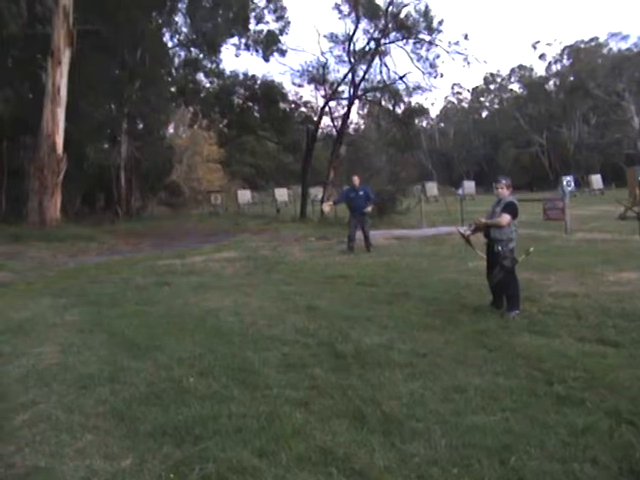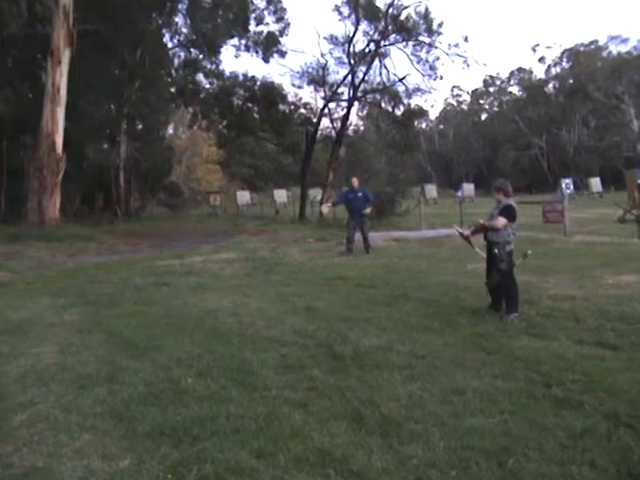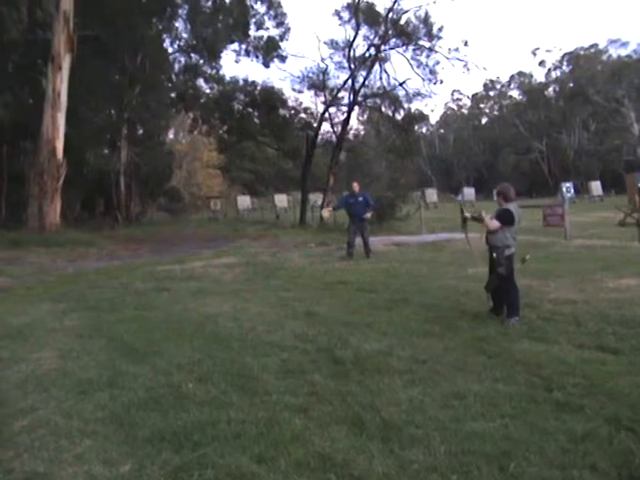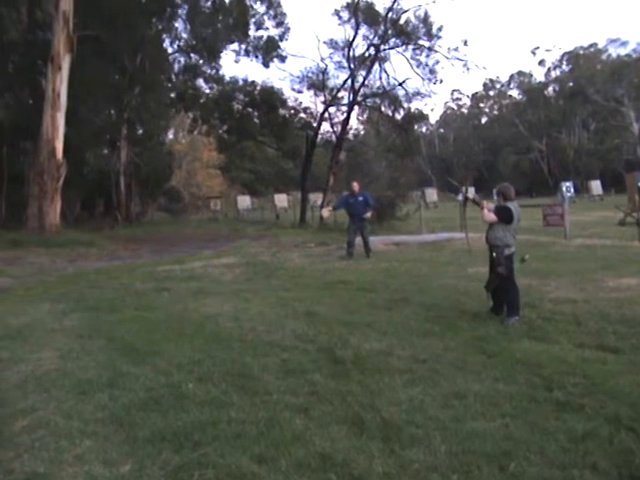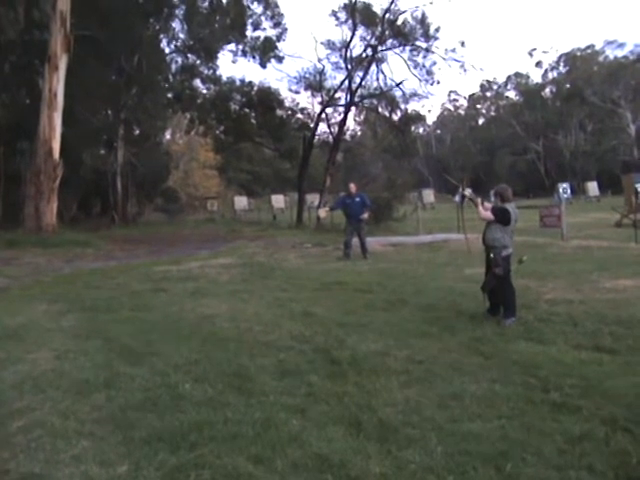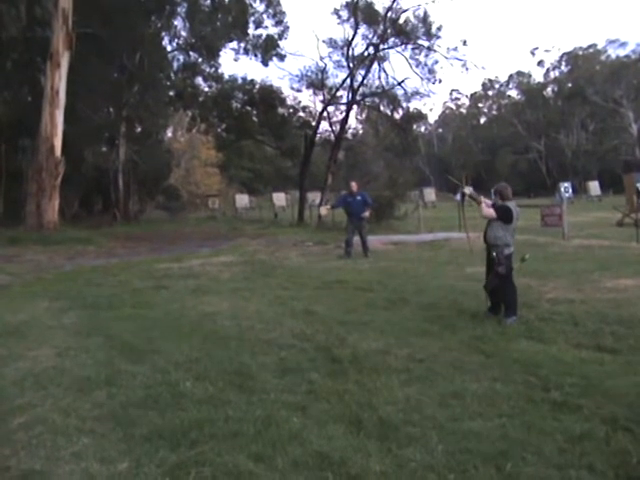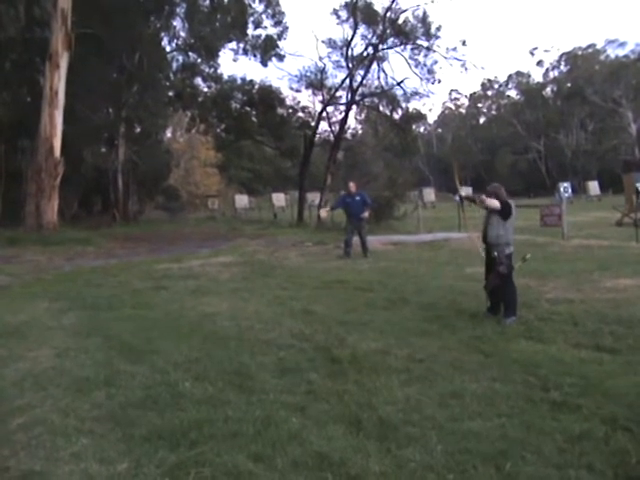
dt=0.4s
person 1, frame 1
left shoulder: (511, 204)
right shoulder: (497, 203)
left elbow: (503, 221)
right elbow: (489, 223)
left wrist: (485, 222)
right wrist: (474, 230)
left hip: (504, 246)
right hip: (493, 244)
left knee: (508, 276)
right knee: (492, 275)
left ankle: (514, 307)
right ankle: (497, 303)
person 1, frame 2
left shoulder: (509, 207)
right shoulder: (501, 205)
left elbow: (498, 224)
right elbow: (490, 225)
left wrist: (483, 223)
right wrist: (473, 231)
left hip: (503, 248)
right hip: (493, 247)
left knee: (506, 279)
right knee: (492, 278)
left ankle: (512, 310)
right ankle: (496, 305)
person 1, frame 3
left shoulder: (507, 211)
right shoulder: (505, 210)
left elbow: (491, 225)
right elbow: (492, 221)
left wrist: (484, 218)
left hip: (504, 252)
right hip: (497, 251)
left knee: (507, 282)
right knee: (495, 281)
left ankle: (513, 314)
right ankle: (497, 309)
person 1, frame 4
left shoulder: (506, 209)
right shoulder: (506, 208)
left elbow: (487, 218)
right elbow: (492, 208)
left wrist: (484, 209)
left hip: (503, 251)
right hip: (498, 250)
left knee: (507, 282)
right knee: (496, 281)
left ankle: (513, 314)
right ankle: (497, 308)
person 1, frame 5
left shoulder: (504, 211)
right shoulder: (502, 208)
left elbow: (483, 215)
right elbow: (488, 206)
left wrist: (478, 205)
right wrist: (473, 197)
left hip: (501, 253)
right hip: (494, 251)
left knee: (504, 283)
right knee: (491, 282)
left ankle: (509, 315)
right ankle: (494, 309)
person 1, frame 6
left shoulder: (507, 209)
right shoulder: (502, 206)
left elbow: (485, 213)
right elbow: (487, 202)
left wrist: (481, 203)
left hip: (502, 251)
right hip: (494, 250)
left knee: (505, 282)
right knee: (492, 281)
left ankle: (511, 313)
right ankle: (495, 308)
person 1, frame 7
left shoulder: (506, 205)
right shoulder: (495, 205)
left elbow: (489, 203)
right elbow: (482, 202)
left wrist: (484, 199)
left hip: (502, 251)
right hip: (492, 249)
left knee: (505, 282)
right knee: (491, 281)
left ankle: (510, 313)
right ankle: (494, 308)
